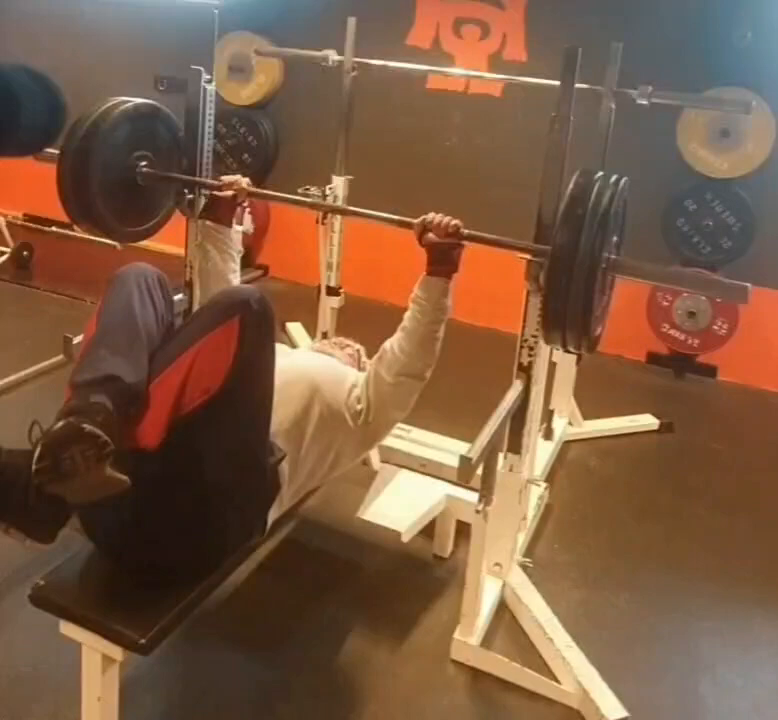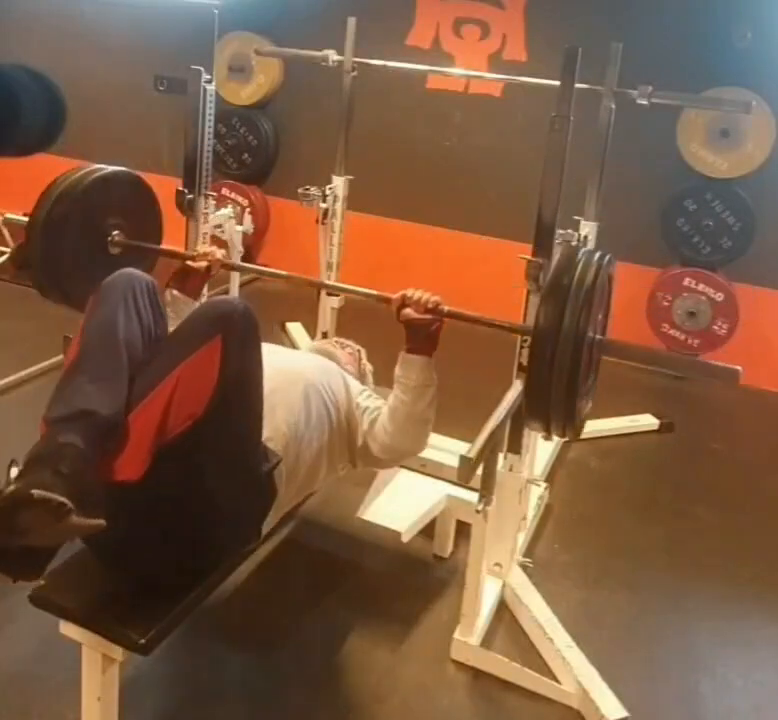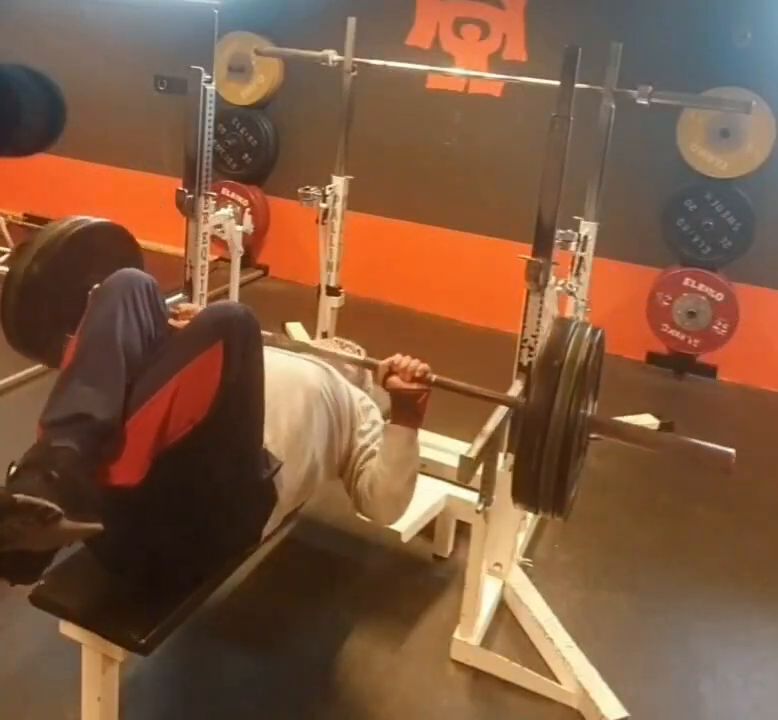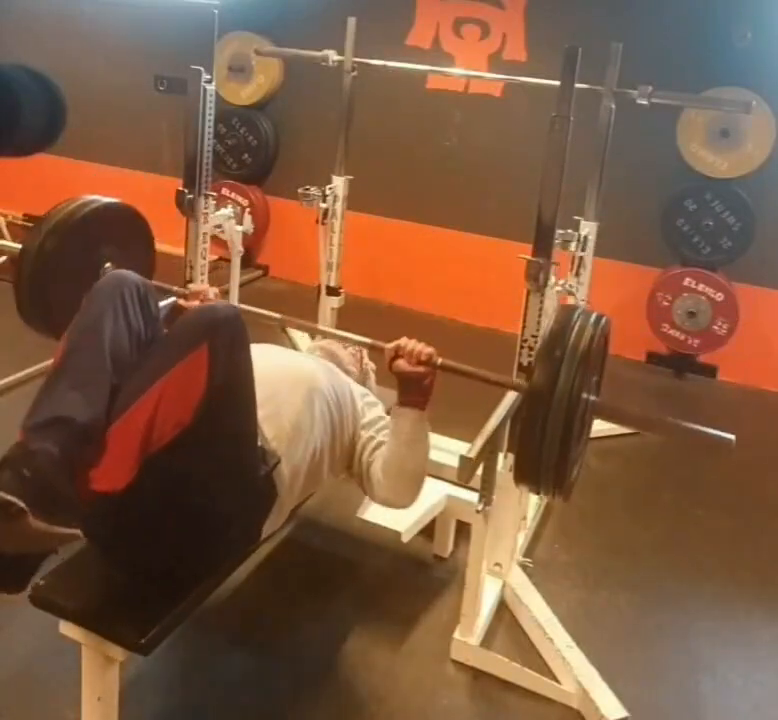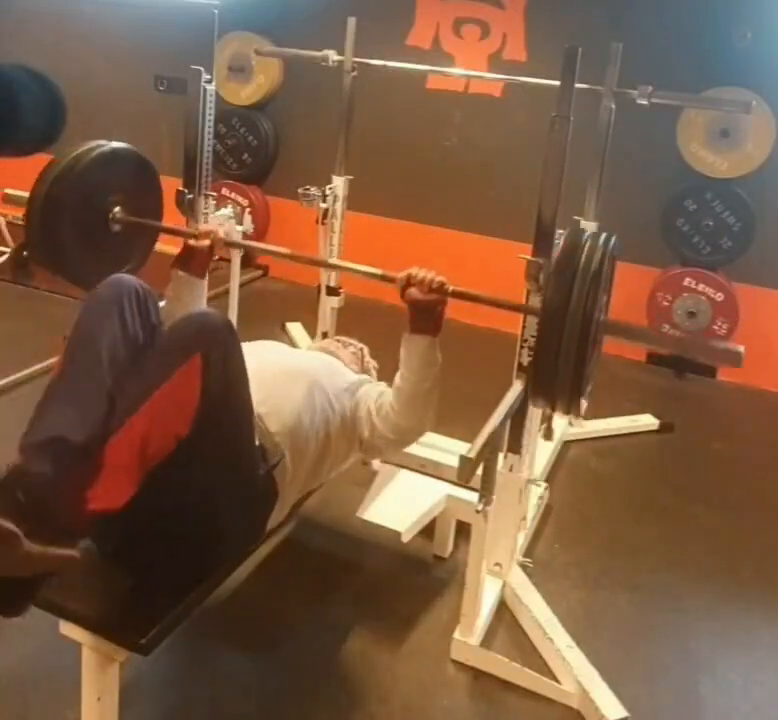
dt=1s
person 1, frame 1
left shoulder: (358, 401)
right shoulder: (277, 360)
left elbow: (409, 362)
right elbow: (215, 298)
left wrist: (438, 271)
right wrist: (218, 219)
left hip: (208, 513)
left knee: (244, 307)
right knee: (139, 280)
person 1, frame 2
left shoulder: (353, 400)
right shoulder: (274, 358)
left elbow: (400, 441)
right elbow: (172, 356)
left wrist: (419, 347)
right wrist: (184, 291)
left hip: (209, 507)
left knee: (227, 318)
right knee: (128, 287)
right ankle: (55, 481)
person 1, frame 3
left shoulder: (353, 408)
right shoulder: (269, 364)
left elbow: (385, 503)
left wrist: (406, 415)
right wrist: (175, 343)
left hip: (210, 508)
left knee: (228, 322)
right knee: (129, 287)
left ankle: (72, 485)
right ankle: (52, 483)
person 1, frame 4
left shoulder: (357, 406)
right shoulder: (273, 360)
left elbow: (396, 488)
right elbow: (173, 382)
left wrist: (412, 397)
right wrist: (179, 329)
left hip: (210, 505)
right hip: (132, 480)
left knee: (217, 324)
right knee: (122, 288)
left ankle: (55, 495)
right ankle: (37, 485)
person 1, frame 5
left shoulder: (358, 396)
right shoulder: (272, 357)
left elbow: (406, 419)
right elbow: (177, 348)
left wrist: (422, 323)
right wrist: (190, 266)
left hip: (210, 507)
left knee: (206, 330)
right knee: (122, 294)
left ankle: (41, 520)
right ankle: (39, 504)
